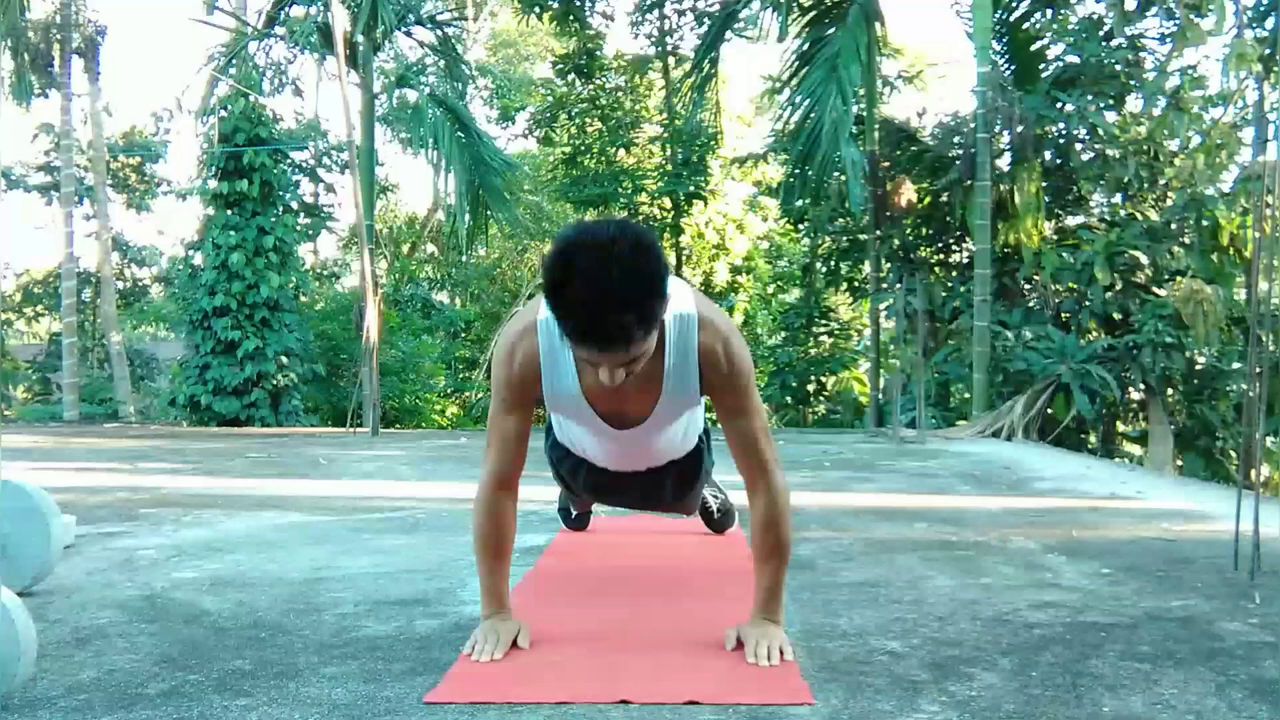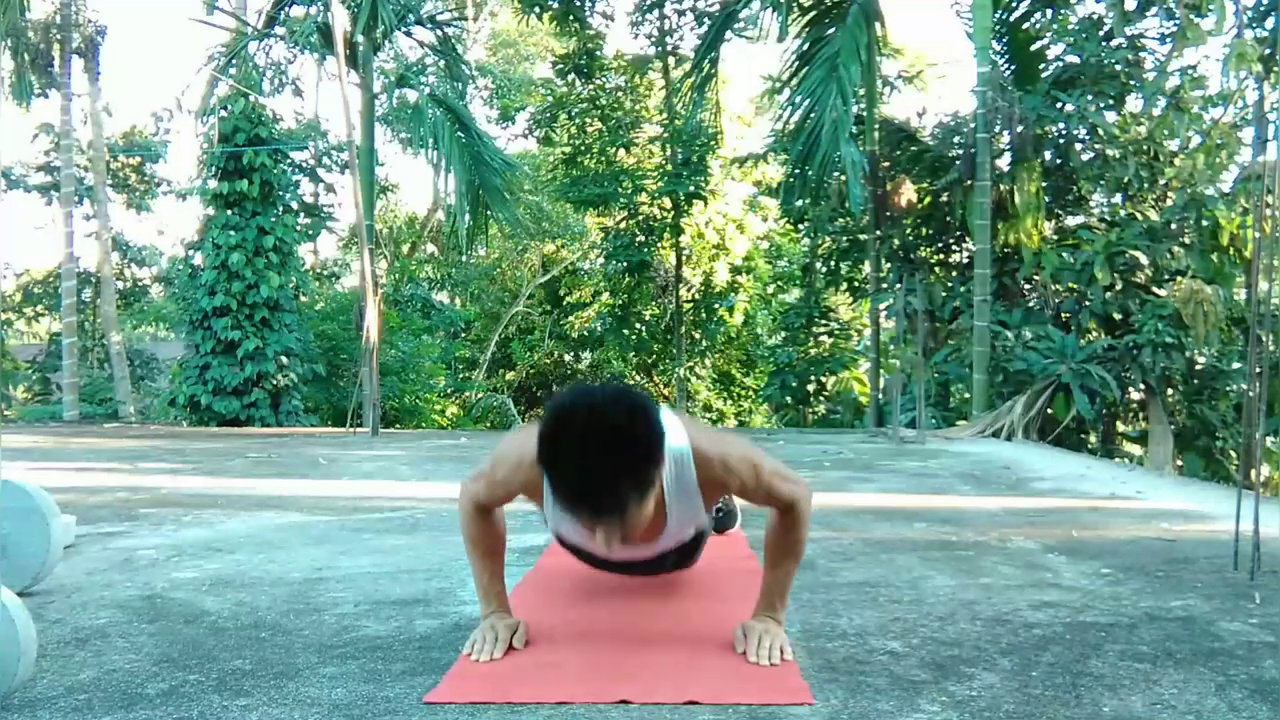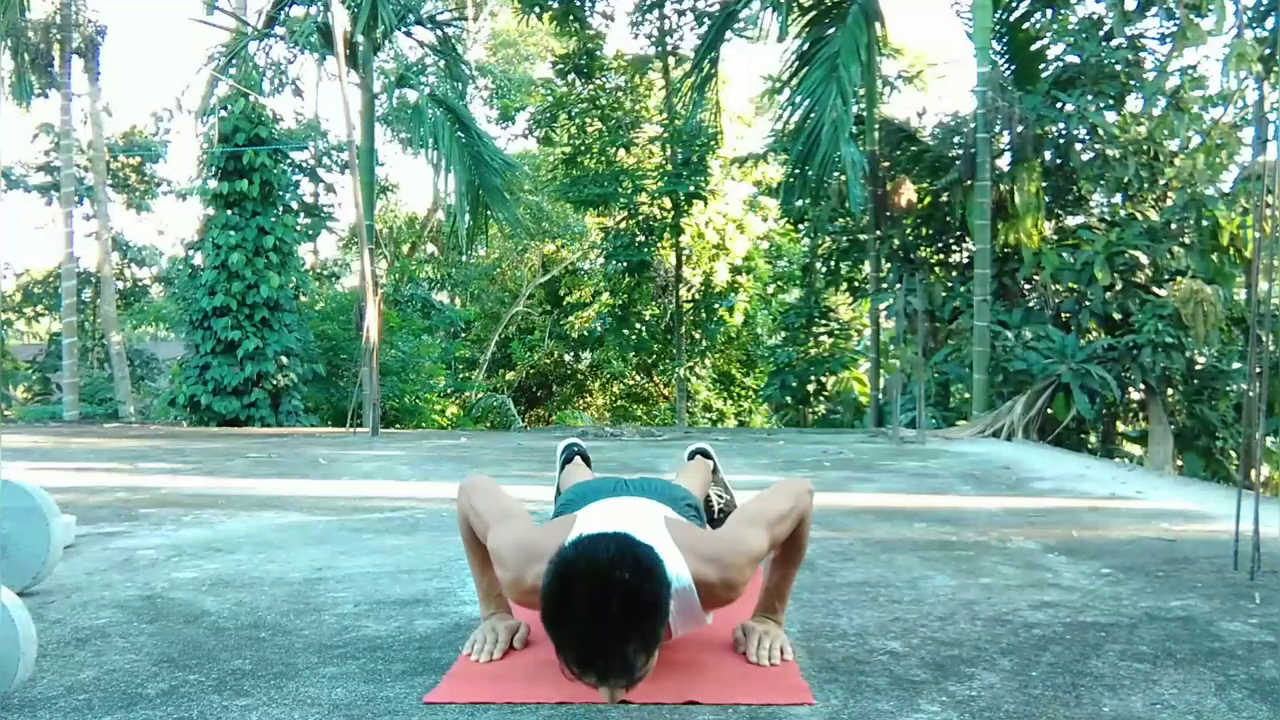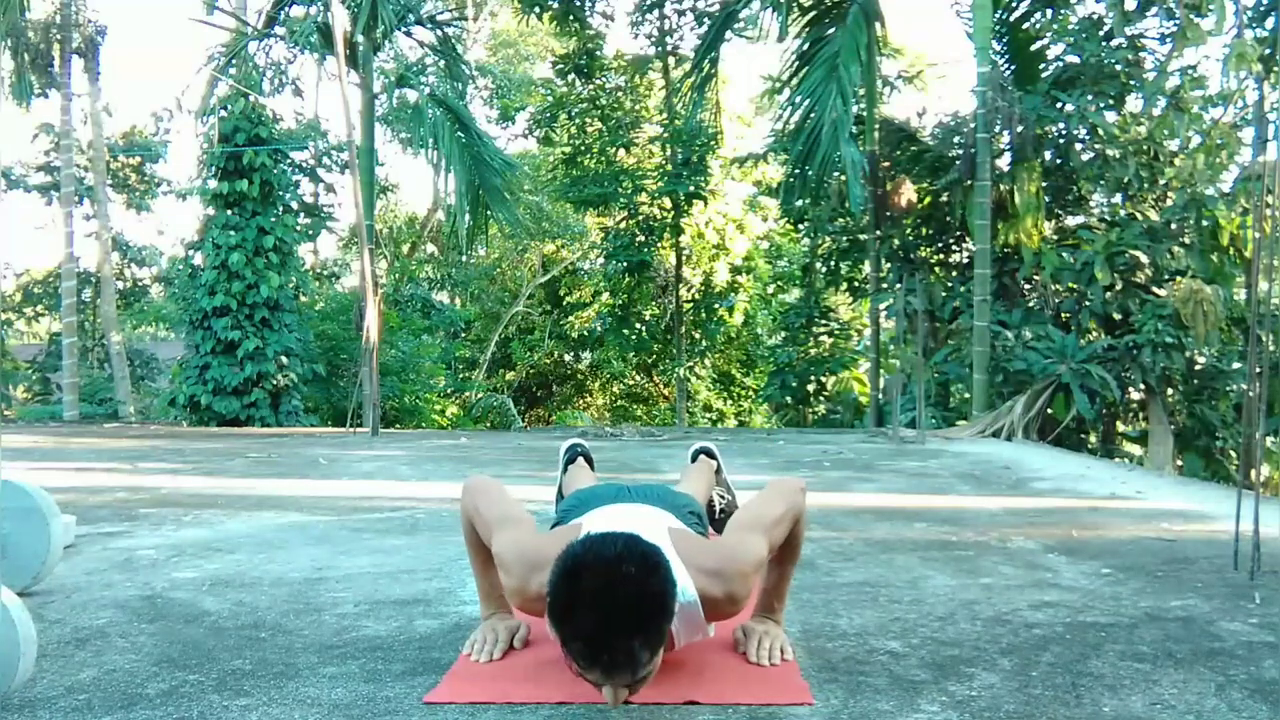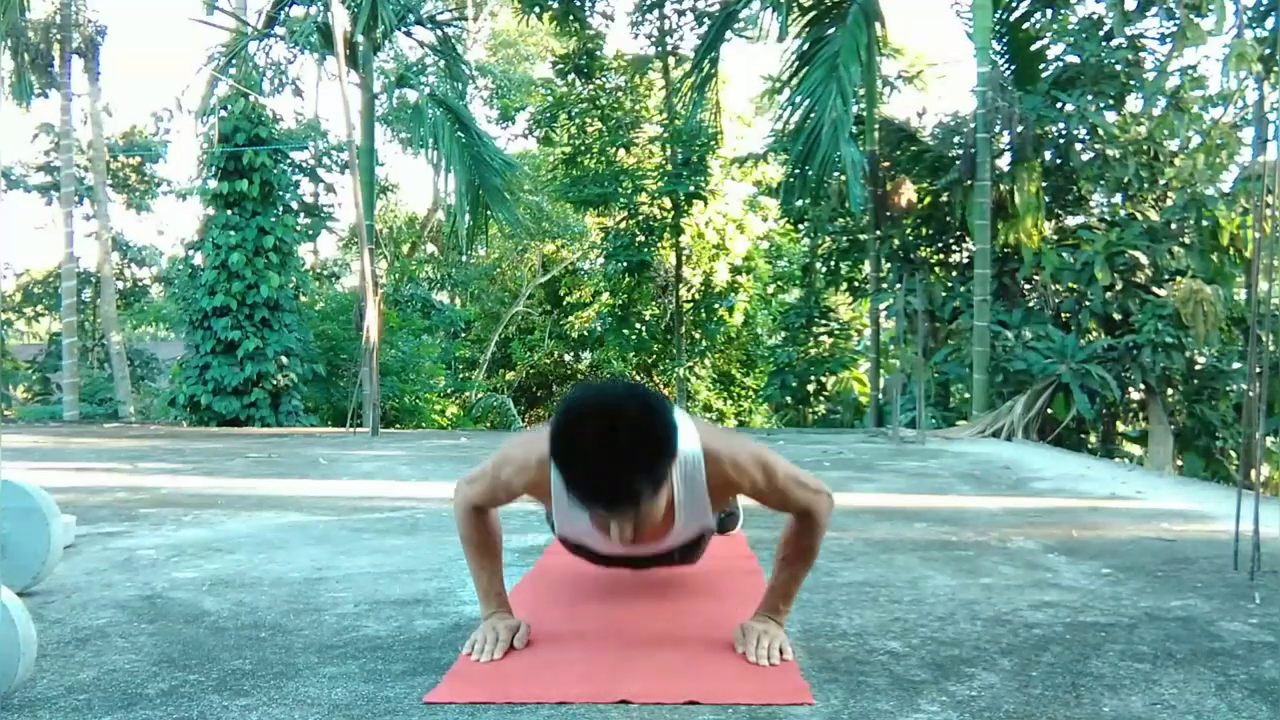
dt=0.4s
person 1, frame 1
left shoulder: (711, 337)
right shoulder: (524, 342)
left elbow: (764, 480)
right elbow: (499, 483)
left wrist: (767, 617)
right wrist: (495, 613)
left hip: (675, 462)
right hip: (580, 458)
left knee: (692, 502)
right knee: (577, 504)
left ankle: (707, 494)
right ankle: (576, 501)
person 1, frame 2
left shoulder: (712, 459)
right shoulder: (528, 459)
left elbow: (793, 500)
right elbow: (476, 501)
left wrist: (768, 615)
right wrist: (494, 610)
right hip: (572, 495)
person 1, frame 3
left shoulder: (717, 573)
right shoulder: (526, 573)
left elbow: (800, 494)
right elbow: (471, 490)
left wrist: (770, 616)
right wrist: (493, 611)
left hip: (668, 506)
right hip: (584, 504)
left ankle: (701, 463)
right ankle: (573, 460)
person 1, frame 4
left shoulder: (720, 583)
right shoulder: (530, 580)
left elbow: (790, 492)
right elbow: (476, 490)
left wrist: (768, 617)
right wrist: (495, 613)
left hip: (669, 513)
right hip: (586, 511)
left ankle: (705, 463)
right ankle: (576, 461)
person 1, frame 5
left shoulder: (720, 459)
right shoulder: (534, 461)
left elbow: (817, 502)
right elbow: (467, 497)
left wrist: (771, 616)
right wrist: (496, 613)
